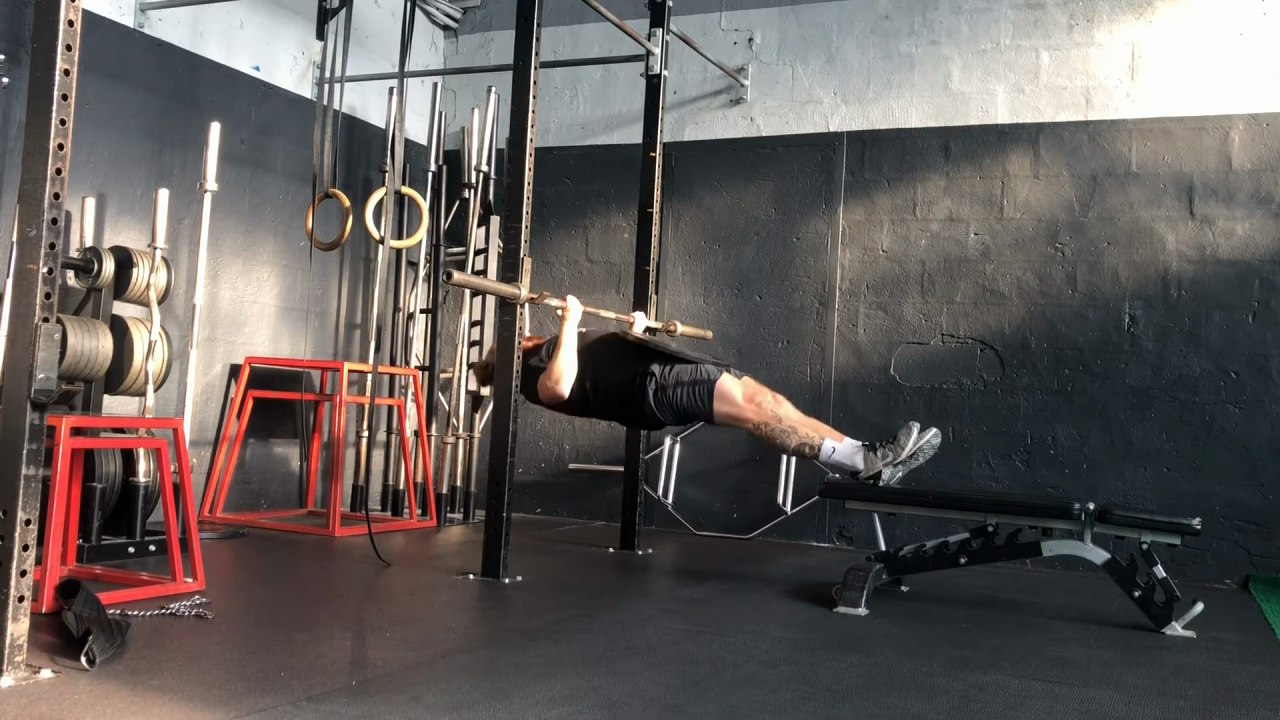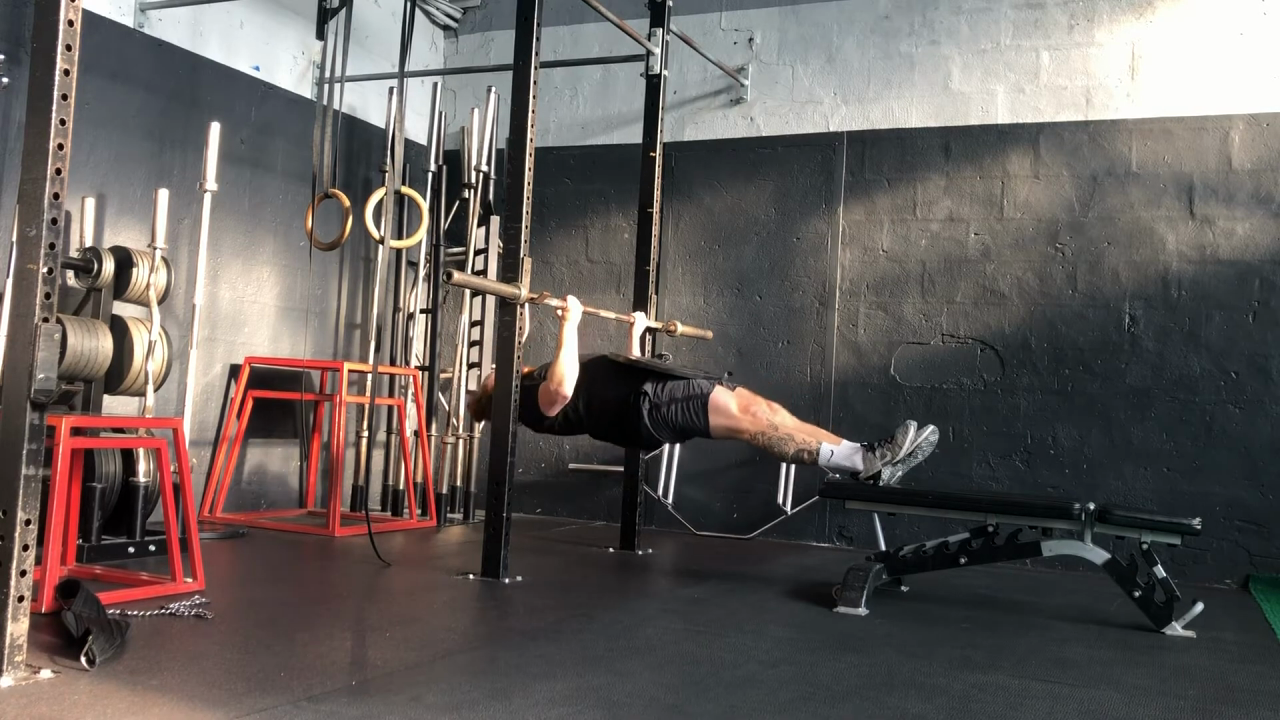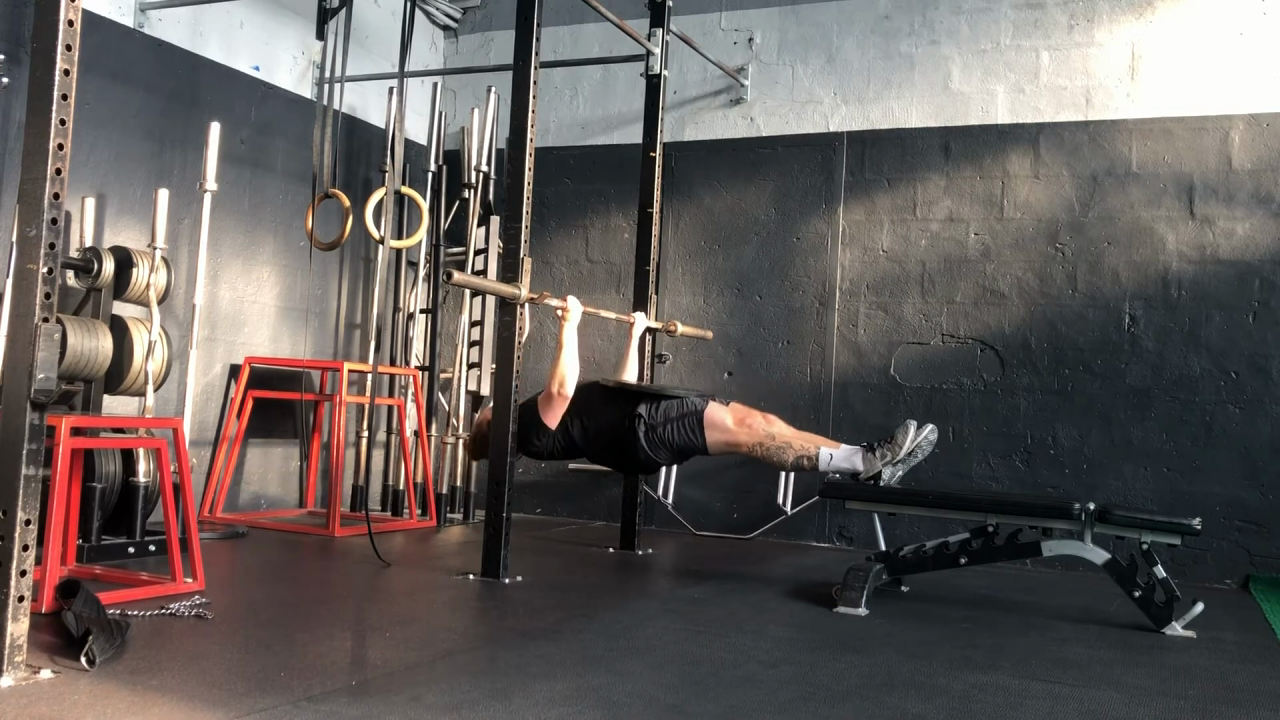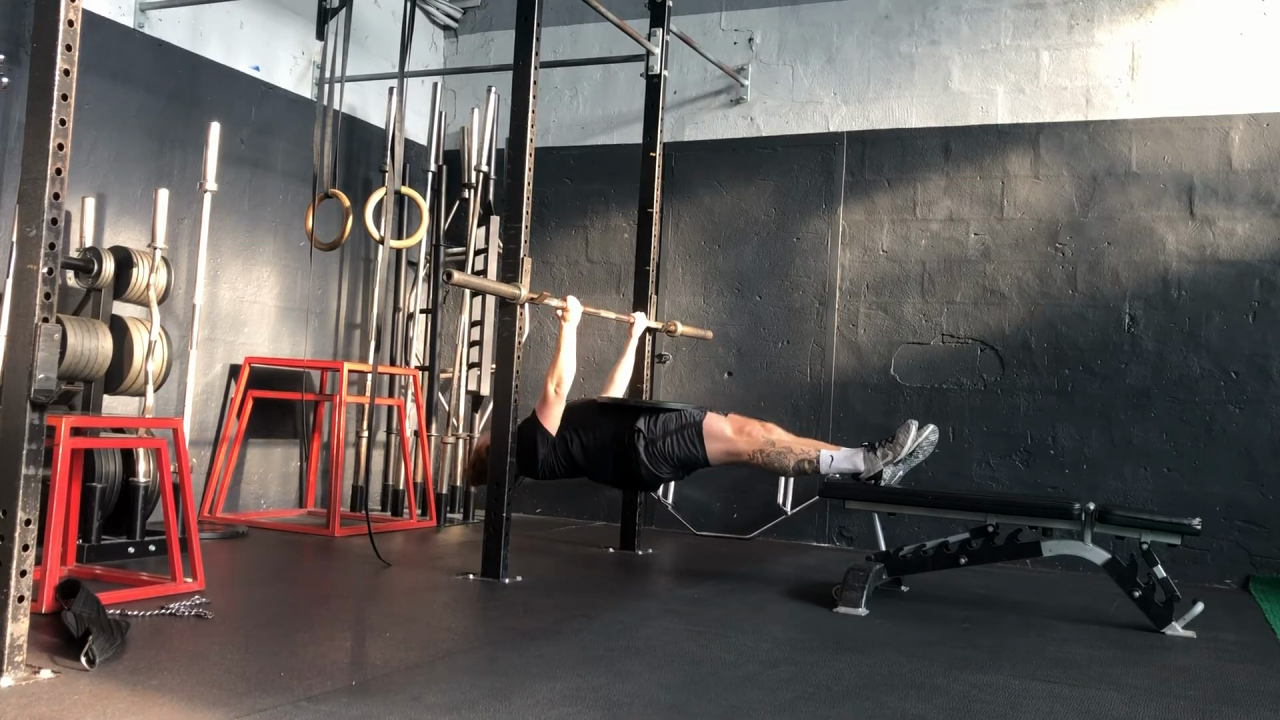
dt=0.4s
person 1, frame 1
left shoulder: (548, 357)
right shoulder: (531, 373)
right elbow: (561, 387)
left wrist: (635, 331)
right wrist: (568, 323)
left hip: (654, 372)
right hip: (648, 386)
left knee: (762, 398)
right knee: (752, 406)
left ankle: (868, 459)
right ankle: (864, 460)
person 1, frame 2
left shoulder: (537, 385)
right shoulder: (531, 402)
right elbow: (562, 389)
left wrist: (635, 333)
right wrist: (568, 325)
left hip: (647, 393)
right hip: (642, 408)
left knee: (758, 407)
right knee: (746, 414)
left ankle: (867, 459)
right ankle: (864, 461)
person 1, frame 3
left shoulder: (541, 420)
right shoulder: (530, 429)
left elbow: (623, 390)
right elbow: (562, 389)
left wrist: (635, 336)
right wrist: (569, 326)
left hip: (642, 417)
right hip: (639, 431)
left knee: (752, 419)
right knee: (741, 427)
left ankle: (867, 459)
right ankle: (865, 463)
person 1, frame 4
left shoulder: (548, 438)
right shoulder: (532, 446)
left elbow: (611, 395)
right elbow: (557, 388)
left wrist: (634, 338)
right wrist: (569, 326)
left hip: (640, 434)
right hip: (639, 445)
left knee: (754, 429)
right knee: (743, 436)
left ankle: (868, 463)
right ankle: (866, 464)
